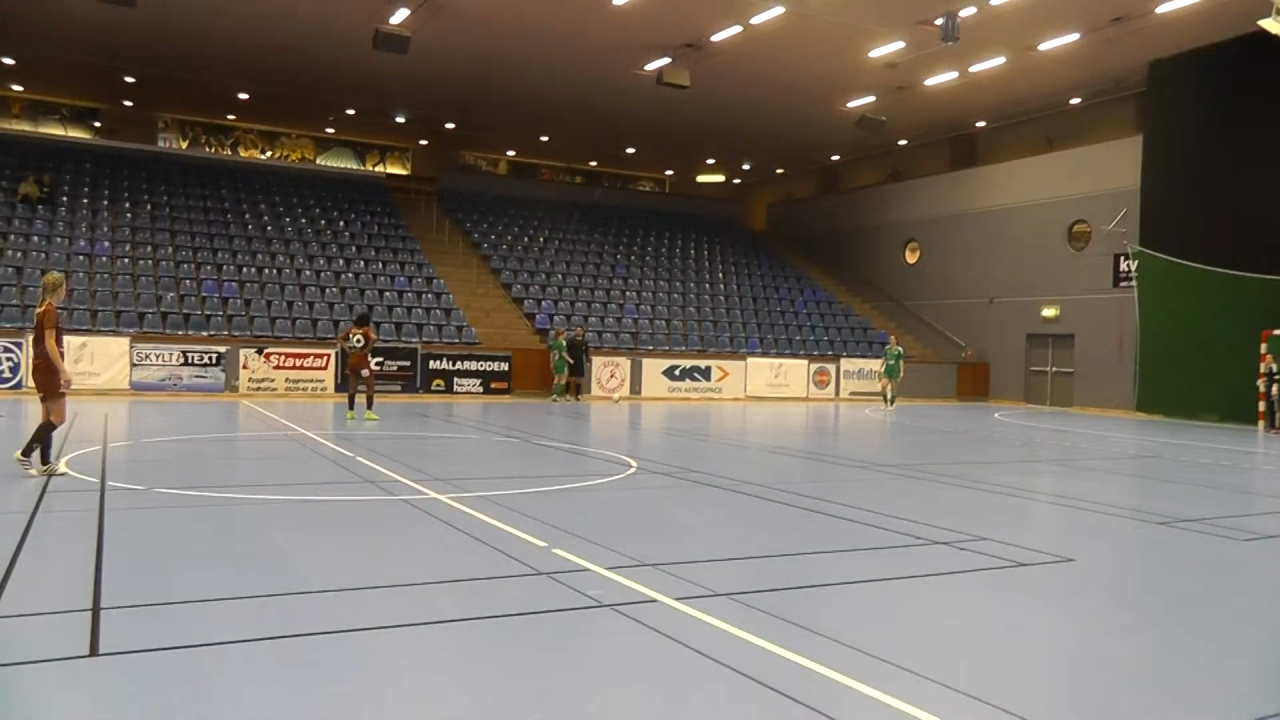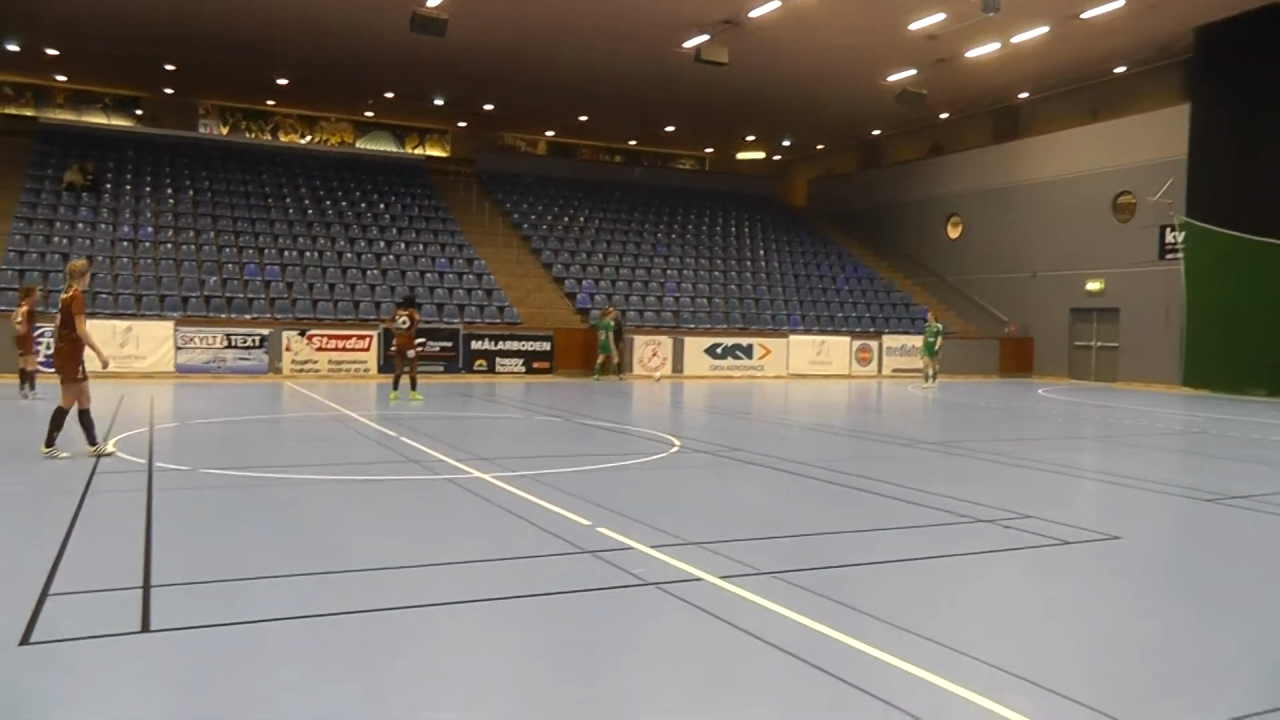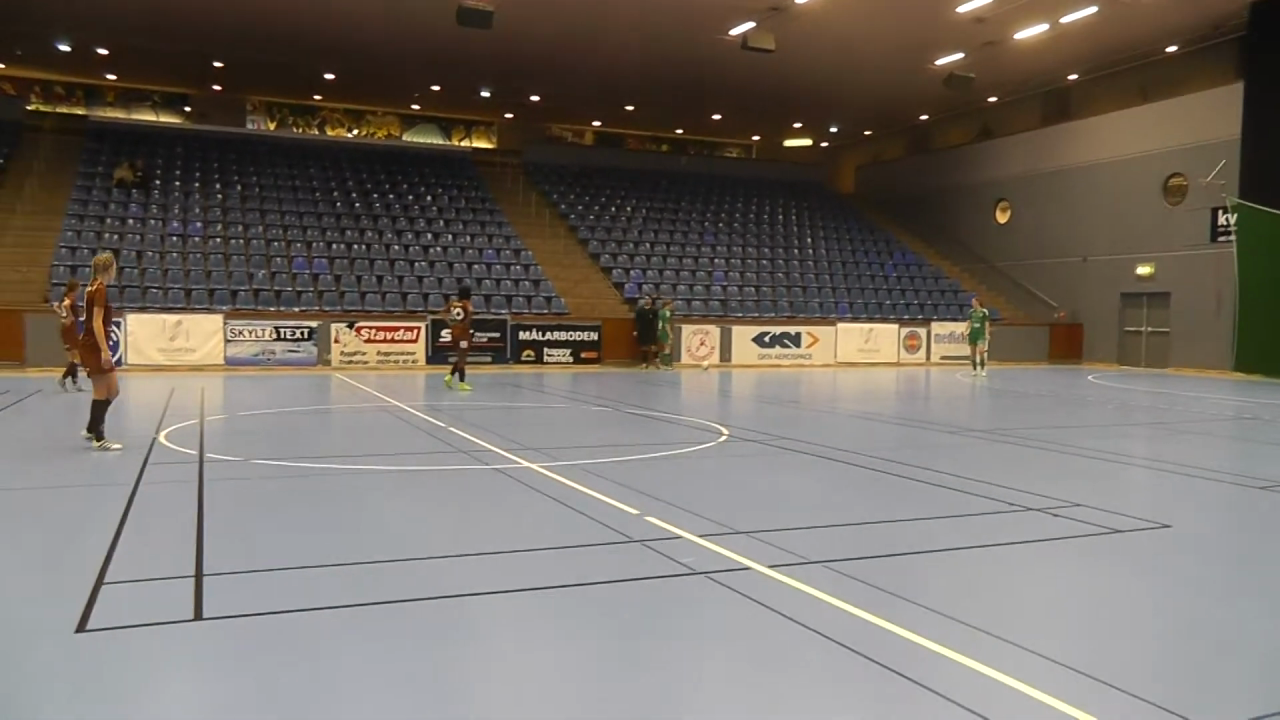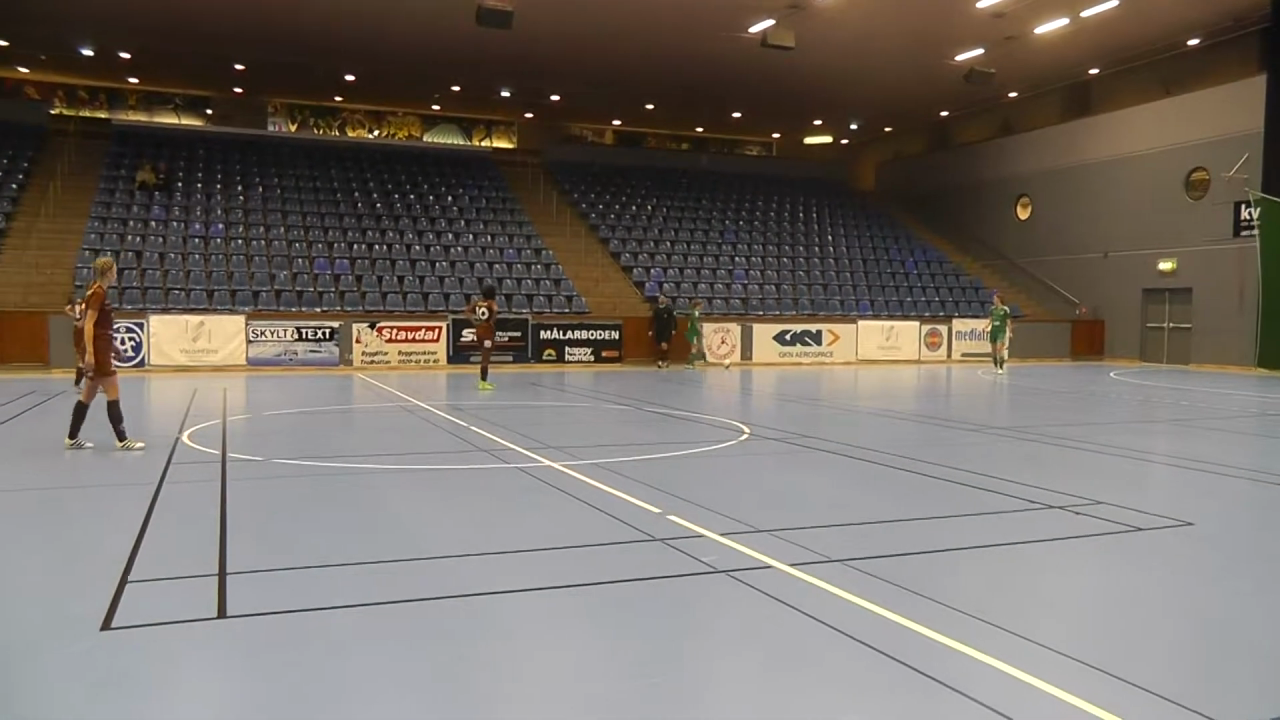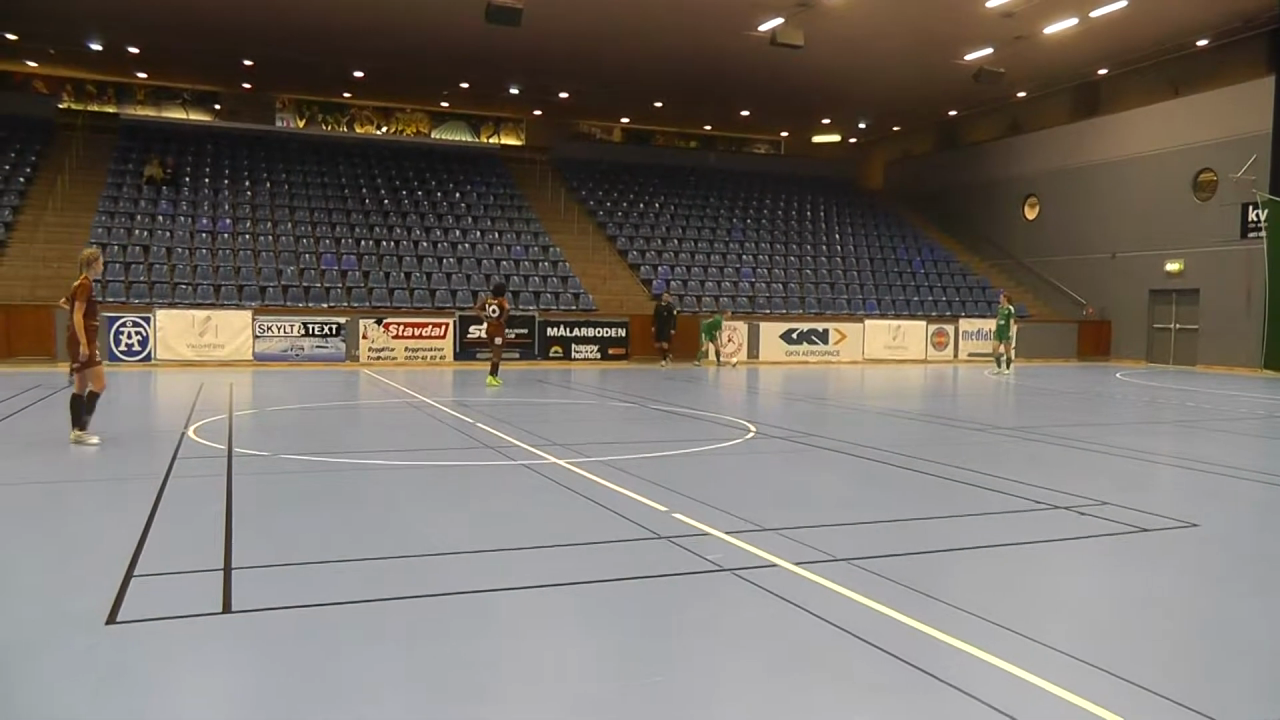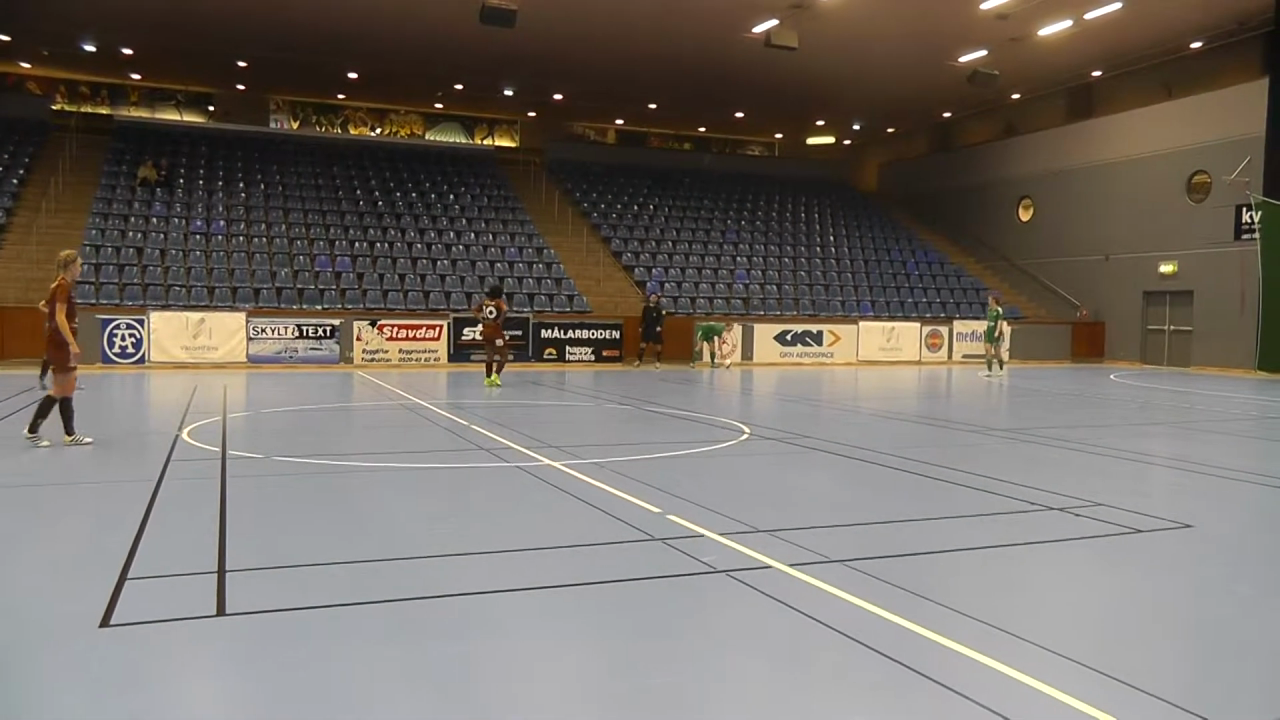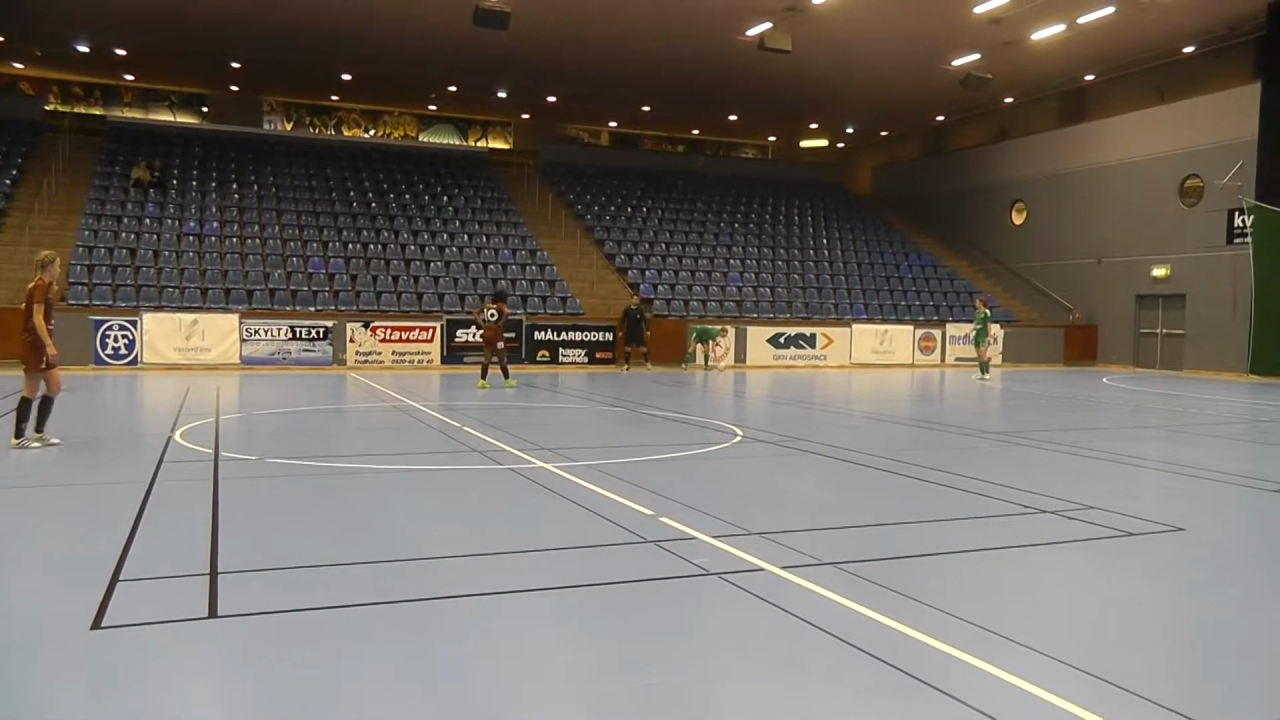
dt=0.3s
person 1, frame 1
left shoulder: (43, 309)
right shoulder: (50, 310)
right elbow: (50, 344)
right wrist: (64, 371)
left hip: (44, 370)
right hip: (48, 372)
left knee: (49, 418)
right knee: (58, 417)
left ankle: (45, 464)
right ankle: (25, 454)
person 1, frame 2
left shoulder: (67, 294)
right shoulder: (76, 296)
left elbow: (64, 327)
right elbow: (81, 330)
right wrist: (100, 353)
left hip: (66, 354)
right hip: (70, 355)
left knee: (84, 402)
right knee: (67, 402)
left ankle: (94, 445)
right ankle: (49, 446)
person 1, frame 3
left shoulder: (94, 288)
right shoulder: (100, 289)
right elbow: (97, 322)
right wrist: (105, 350)
left hip: (94, 348)
right hip: (94, 348)
left knee: (112, 391)
right knee: (102, 394)
left ankle: (92, 430)
right ankle: (100, 439)
person 1, frame 4
left shoulder: (97, 292)
right shoulder: (98, 293)
right elbow: (89, 324)
left wrist: (113, 347)
right wrist: (89, 352)
left hip: (100, 351)
right hip: (96, 352)
left knee: (87, 396)
right knee: (113, 395)
left ankle: (72, 438)
right ankle: (123, 440)
person 1, frame 5
left shoulder: (84, 283)
right shoulder: (85, 284)
right elbow: (77, 316)
left wrist: (88, 342)
right wrist: (84, 344)
left hip: (84, 342)
right hip: (82, 343)
left knee: (80, 388)
right knee: (99, 385)
left ankle: (78, 430)
right ankle: (81, 430)
person 1, frame 6
left shoulder: (63, 285)
right shoulder: (63, 286)
right elbow: (60, 318)
right wrist: (73, 344)
left hip: (61, 345)
right hip: (60, 345)
left knee: (68, 391)
right knee: (58, 392)
left ankle: (71, 435)
right ankle: (32, 432)
person 1, frame 7
left shoulder: (44, 286)
right shoulder: (40, 286)
right elbow: (37, 319)
right wrist: (50, 345)
left hip: (38, 346)
right hip: (34, 345)
left knee: (54, 387)
right knee: (31, 392)
left ankle: (39, 432)
right ankle: (19, 438)
